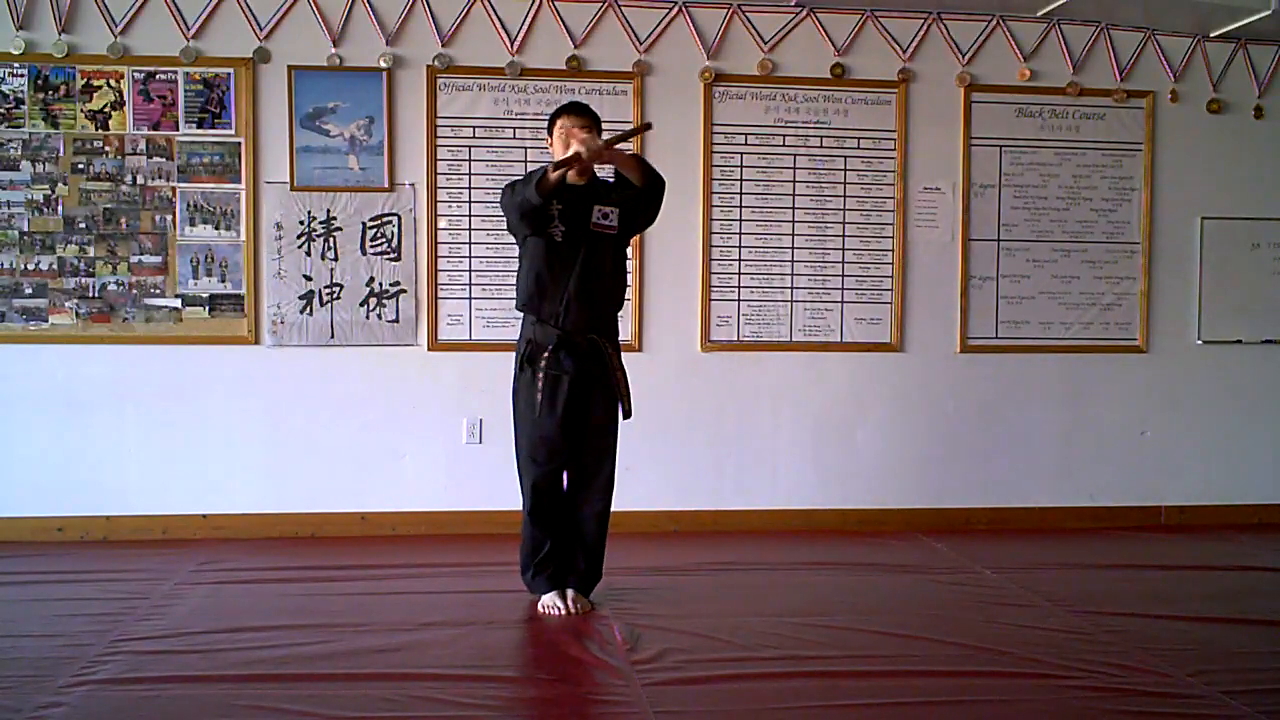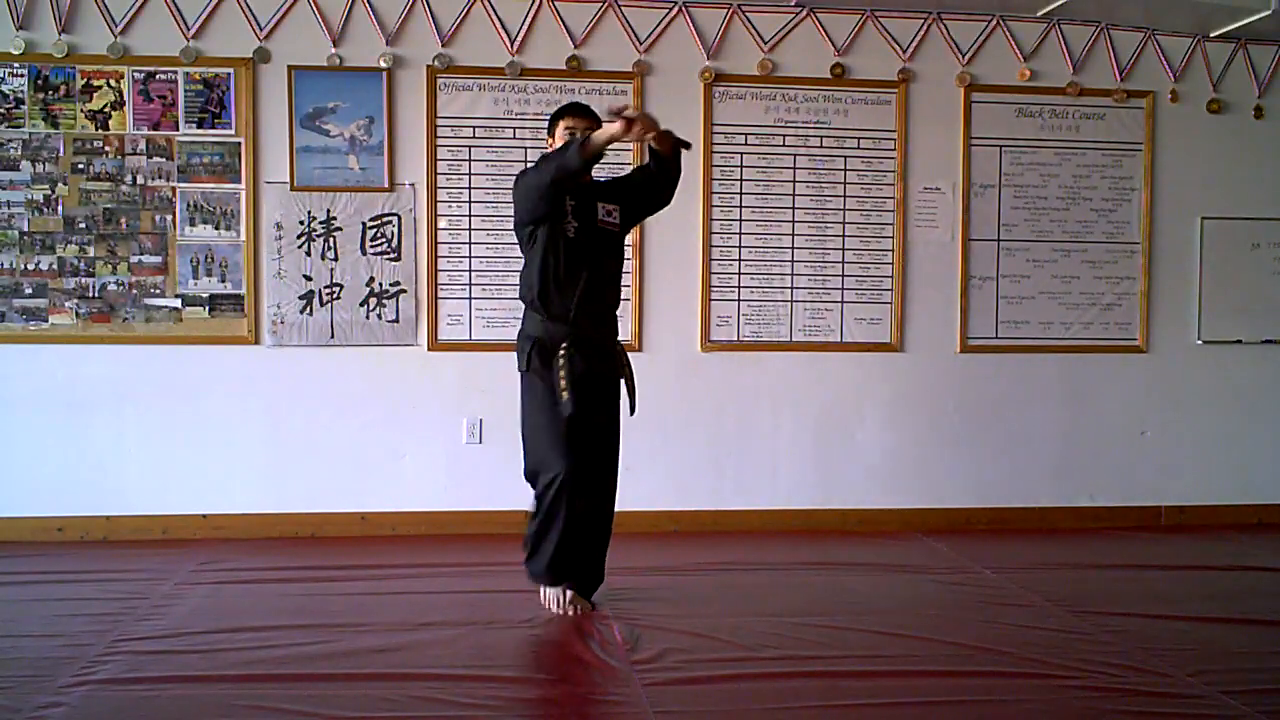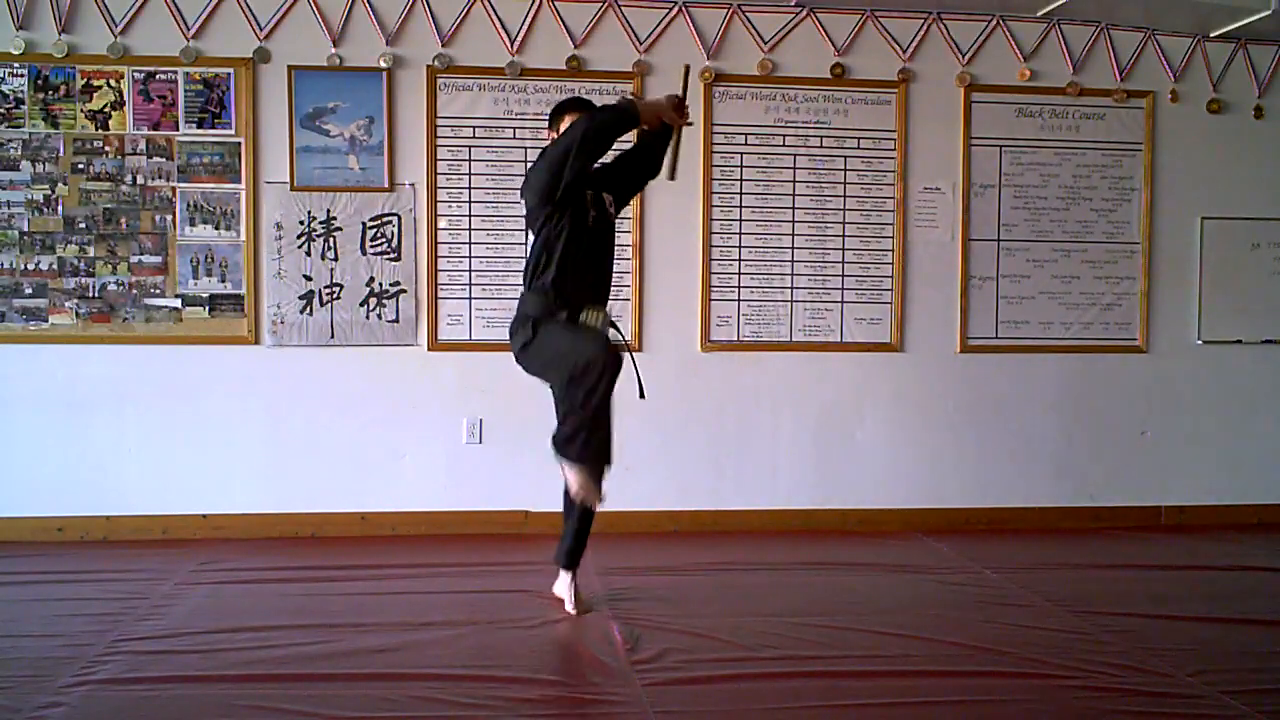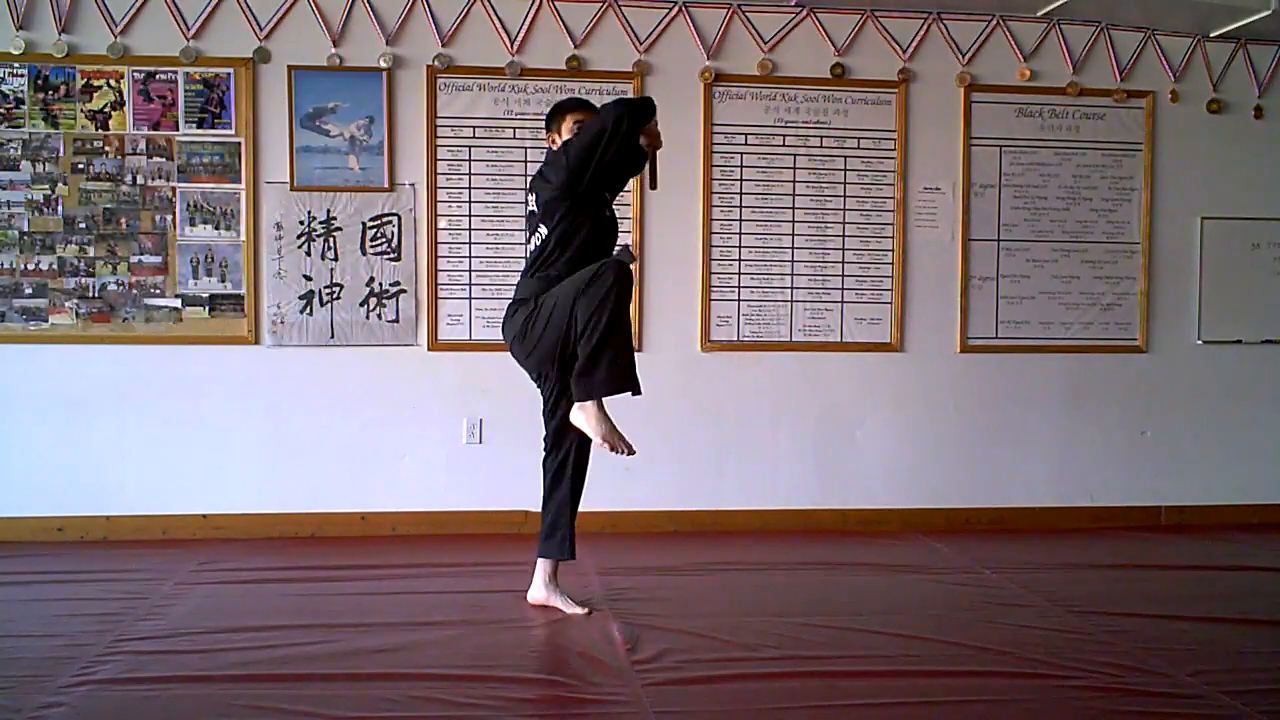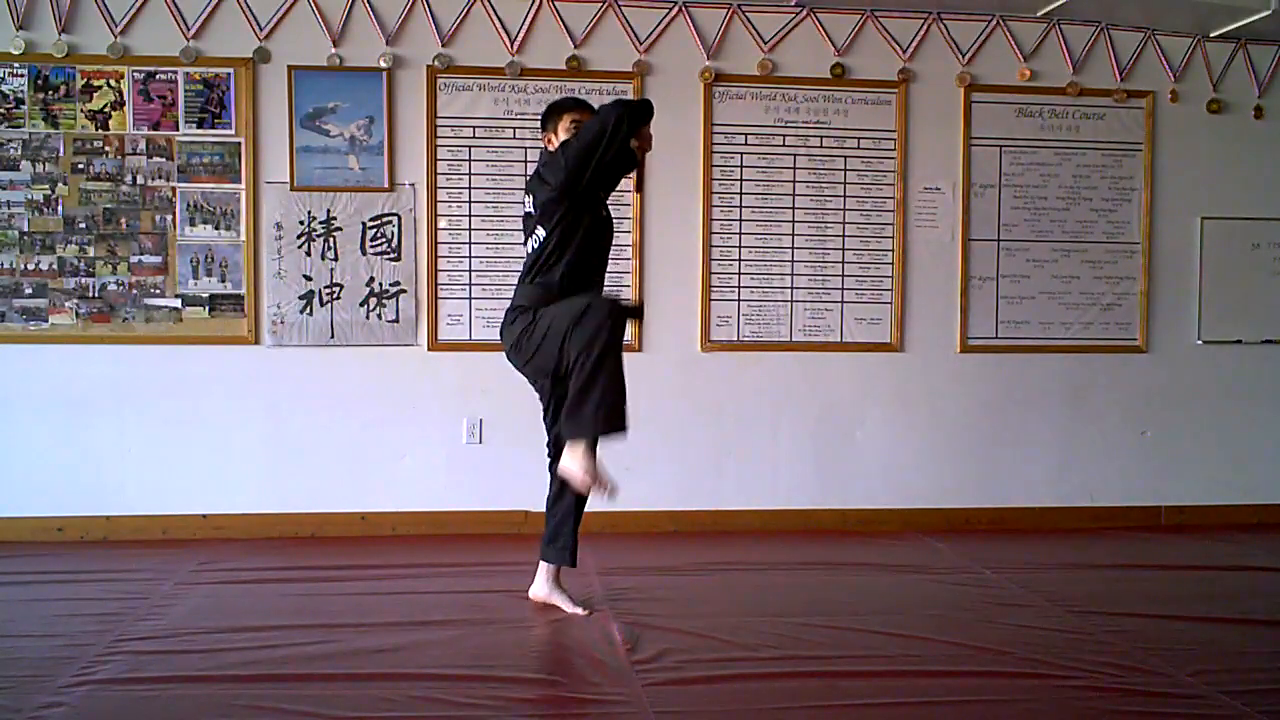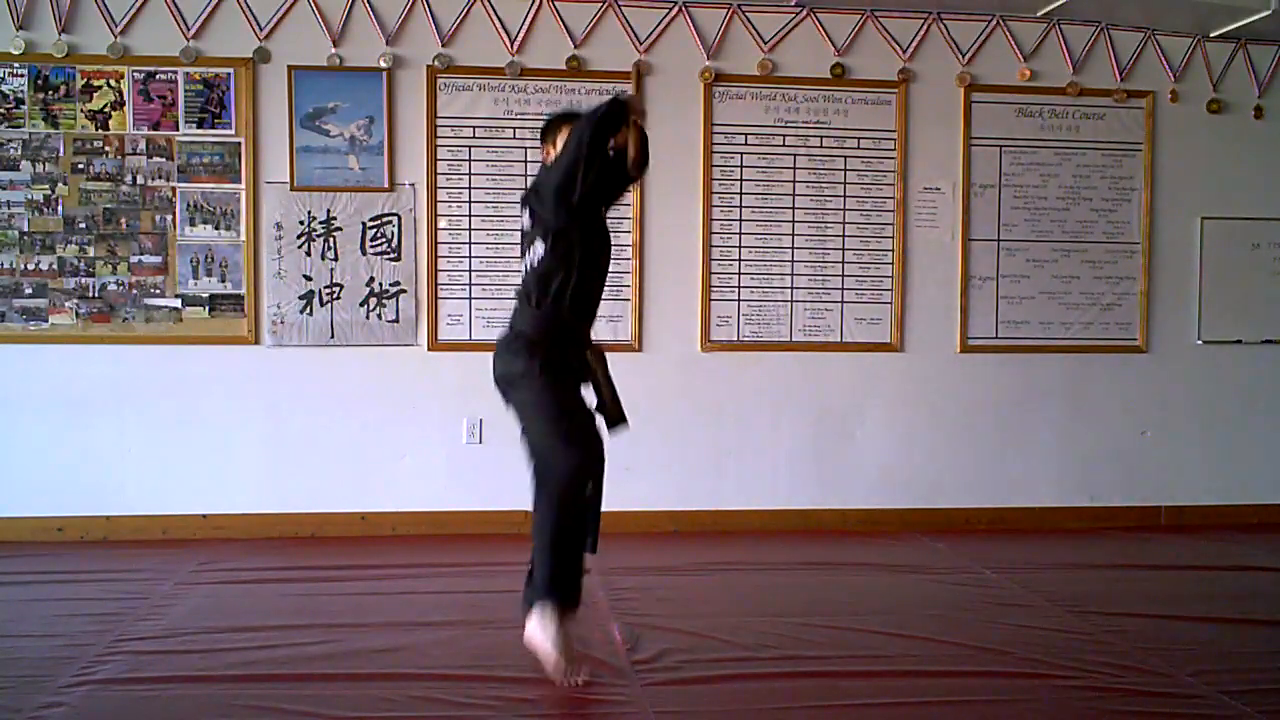
dt=0.2s
person 1, frame 1
left shoulder: (616, 199)
right shoulder: (532, 195)
left elbow: (650, 189)
right elbow: (519, 202)
left wrist: (610, 156)
right wrist: (562, 166)
left hip: (598, 356)
right hip: (544, 353)
left knee: (594, 478)
right knee: (541, 475)
left ankle: (579, 582)
right ankle: (547, 583)
person 1, frame 2
left shoulder: (615, 196)
right shoulder: (537, 189)
left elbow: (662, 181)
right elbow: (552, 171)
left wrist: (656, 138)
right wrist: (602, 137)
left hip: (601, 352)
right hip: (548, 350)
left knee: (597, 478)
right knee: (557, 468)
left ankle: (580, 584)
right ankle: (552, 573)
person 1, frame 3
left shoulder: (604, 182)
right shoulder: (547, 176)
left elbow: (644, 157)
right elbow: (585, 137)
left wrist: (661, 124)
right wrist: (647, 109)
left hip: (581, 329)
right hip: (542, 327)
left knee: (587, 454)
right knee: (597, 354)
left ankle: (568, 572)
right ankle: (575, 456)
person 1, frame 4
left shoulder: (594, 180)
right shoulder: (560, 171)
left elbow: (623, 154)
right elbow: (621, 117)
left wrist: (643, 144)
right wrist: (642, 123)
left hip: (565, 329)
right hip: (534, 318)
left knee: (566, 450)
right knee: (610, 277)
left ankle: (544, 581)
right ankle: (588, 405)
person 1, frame 5
left shoulder: (586, 181)
right shoulder: (556, 172)
left elbow: (616, 152)
right elbow: (617, 120)
left wrist: (633, 147)
right wrist: (637, 122)
left hip: (560, 335)
right hip: (532, 327)
left knee: (568, 455)
right knee: (602, 317)
left ankle: (548, 578)
right ankle: (579, 445)
person 1, frame 6
left shoulder: (584, 198)
right shoulder: (551, 190)
left elbow: (623, 166)
right elbow: (587, 139)
left wrist: (632, 139)
right wrist: (625, 109)
left hip: (559, 357)
right hip: (530, 358)
left knee: (580, 458)
right knee: (565, 465)
right ankle: (544, 614)
